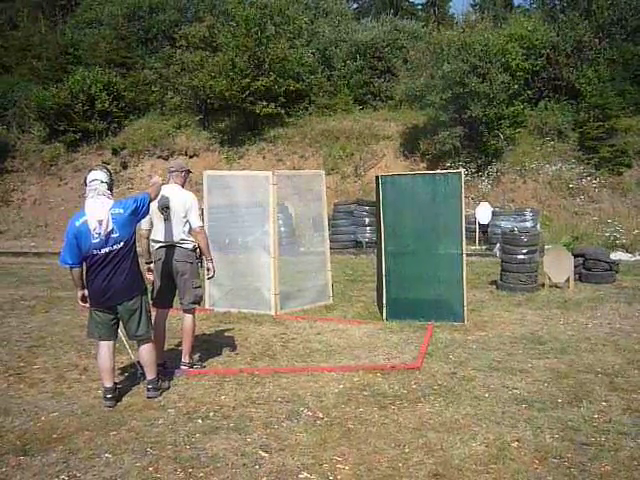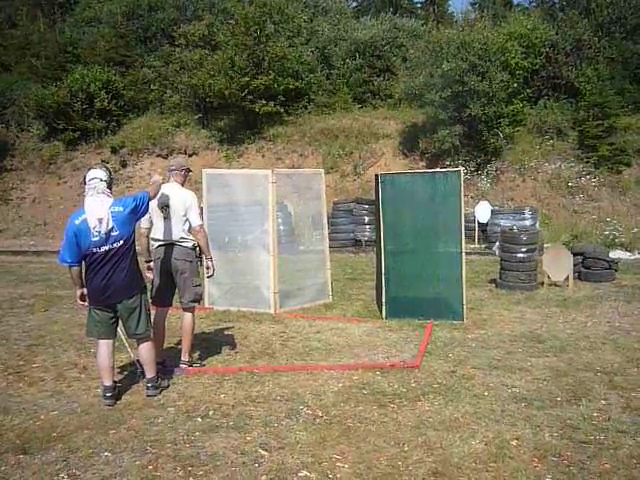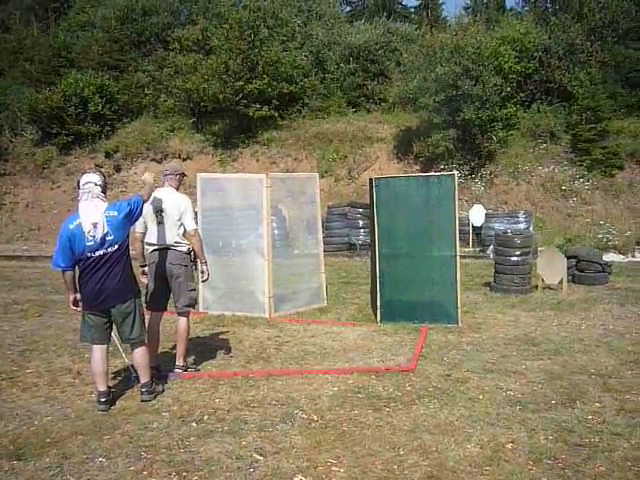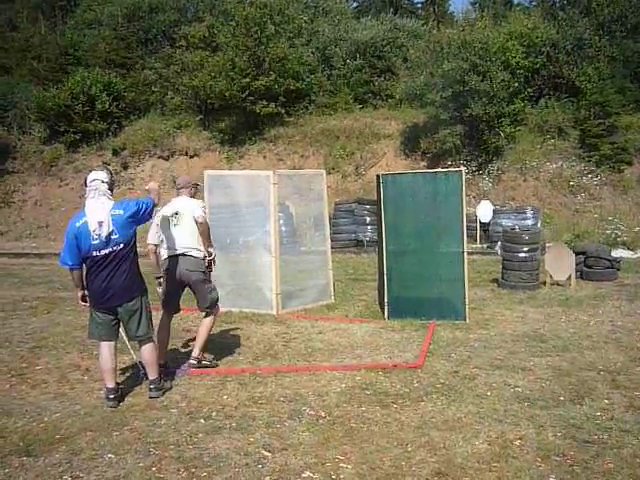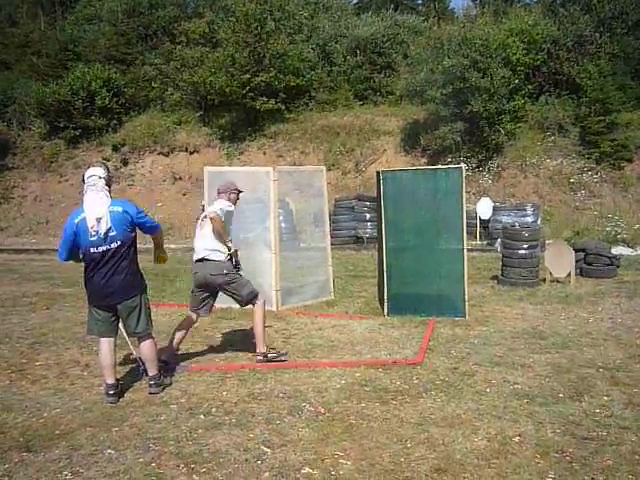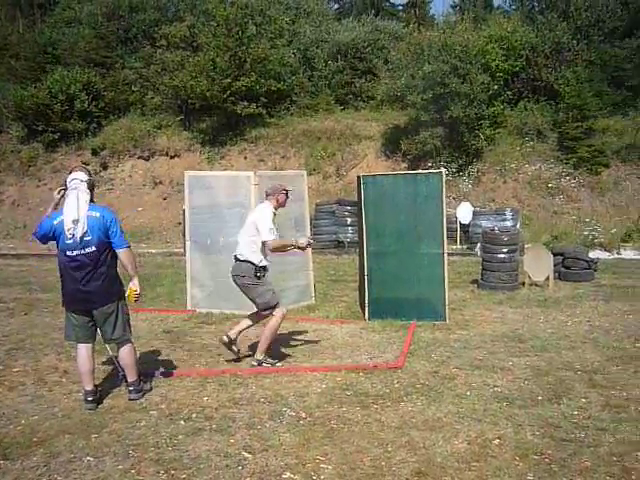
dt=0.3s
person 1, frame 1
left shoulder: (77, 222)
right shoulder: (126, 209)
left elbow: (74, 264)
right elbow: (150, 195)
left wrist: (80, 289)
right wrist: (157, 183)
left hip: (99, 293)
right hip: (130, 290)
left knee: (105, 342)
right knee: (143, 337)
left ankle: (109, 392)
right ankle: (153, 383)
person 1, frame 2
left shoulder: (76, 220)
right shoulder: (125, 207)
left elbow: (73, 262)
right elbow: (149, 195)
left wrist: (79, 287)
right wrist: (157, 182)
left hip: (98, 292)
right hip: (130, 288)
left knee: (104, 340)
right knee: (143, 336)
left ankle: (108, 391)
right ankle: (152, 382)
person 1, frame 3
left shoulder: (70, 225)
right shoulder: (119, 212)
left elbow: (66, 267)
right elbow: (143, 199)
left wrist: (72, 292)
right wrist: (149, 183)
left hip: (92, 297)
right hip: (124, 293)
left knee: (98, 345)
right knee: (137, 340)
left ankle: (103, 396)
right ankle: (147, 387)
person 1, frame 4
left shoulder: (77, 223)
right shoulder: (127, 210)
left elbow: (73, 265)
right elbow: (152, 203)
left wrist: (80, 290)
right wrist: (153, 191)
left hip: (99, 294)
right hip: (130, 290)
left knee: (106, 342)
right knee: (145, 338)
left ankle: (111, 392)
right ankle: (155, 384)
person 1, frame 5
left shoulder: (75, 219)
right shoulder: (125, 209)
left elbow: (66, 255)
right elbow: (154, 229)
right wrist: (159, 249)
left hip: (98, 291)
right hip: (129, 287)
left knee: (105, 338)
right knee: (144, 334)
left ankle: (111, 388)
right ankle: (155, 379)
person 1, frame 6
left shoulder: (57, 219)
right shoulder: (104, 214)
left elbow: (39, 233)
right elbow: (122, 249)
left wrist: (53, 205)
right wrist: (134, 278)
left hip: (74, 296)
right hip: (106, 293)
left knee: (83, 344)
right knee: (122, 339)
left ankle: (90, 394)
right ankle: (135, 386)
person 2, frame 1
left shoulder: (152, 198)
right shoulder: (187, 197)
left elbow: (144, 234)
right elbow: (198, 231)
left wrist: (147, 261)
right wrist: (209, 259)
left hip: (160, 255)
right hip: (184, 254)
left knee: (161, 310)
right knee: (188, 309)
left ankle: (159, 360)
right ankle: (186, 360)
person 2, frame 2
left shoulder: (152, 197)
right shoulder: (187, 196)
left elbow: (143, 233)
right elbow: (198, 230)
left wrist: (148, 260)
right wrist: (208, 258)
left hip: (160, 254)
right hip: (183, 253)
left knee: (160, 309)
right knee: (188, 309)
left ankle: (158, 358)
right ankle: (186, 358)
person 2, frame 3
left shoulder: (146, 201)
right shoulder: (181, 200)
left elbow: (137, 237)
right elbow: (192, 234)
left wrist: (142, 265)
right wrist: (203, 262)
left hip: (155, 259)
right hip: (178, 258)
left knee: (155, 313)
right knee: (183, 313)
left ankle: (152, 363)
right ankle: (180, 363)
person 2, frame 4
left shoulder: (162, 211)
right shoulder: (194, 204)
left elbow: (152, 248)
right elbow: (201, 221)
left wrist: (159, 275)
right wrist: (208, 246)
left hip: (171, 265)
right hip: (194, 263)
left knee: (167, 314)
right knee: (212, 310)
left ankle: (161, 360)
right ankle: (197, 355)
person 2, frame 5
left shoulder: (204, 213)
right shoulder: (226, 207)
right elbow: (214, 216)
right wrist: (228, 243)
left hip: (200, 268)
right hip: (220, 267)
left knee: (193, 314)
right knee: (258, 302)
left ankle: (168, 352)
right ankle: (262, 351)
person 2, frame 6
left shoulder: (264, 212)
right shoulder: (265, 213)
left elbow: (270, 245)
right elbow: (272, 245)
left wrist: (295, 245)
right wrist: (296, 243)
left hip: (248, 270)
right hip: (248, 271)
left knee: (268, 309)
right knee: (278, 312)
left ankle: (232, 335)
right ankle: (259, 357)
